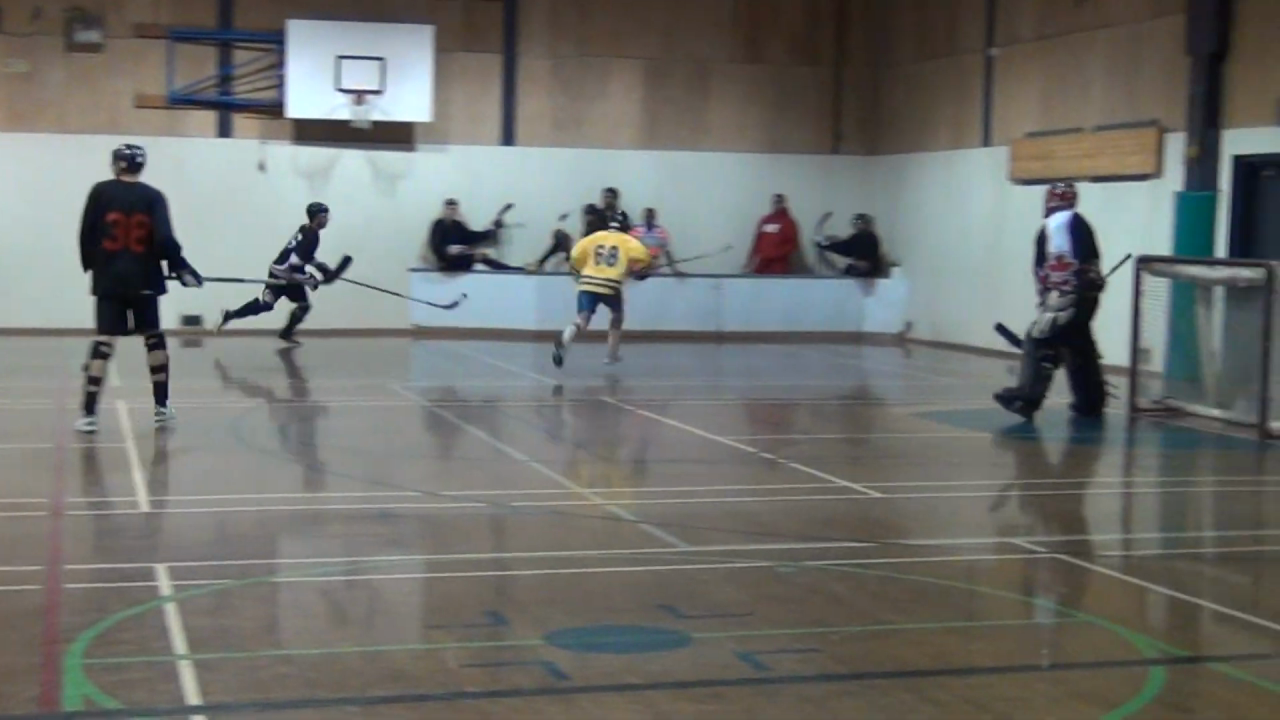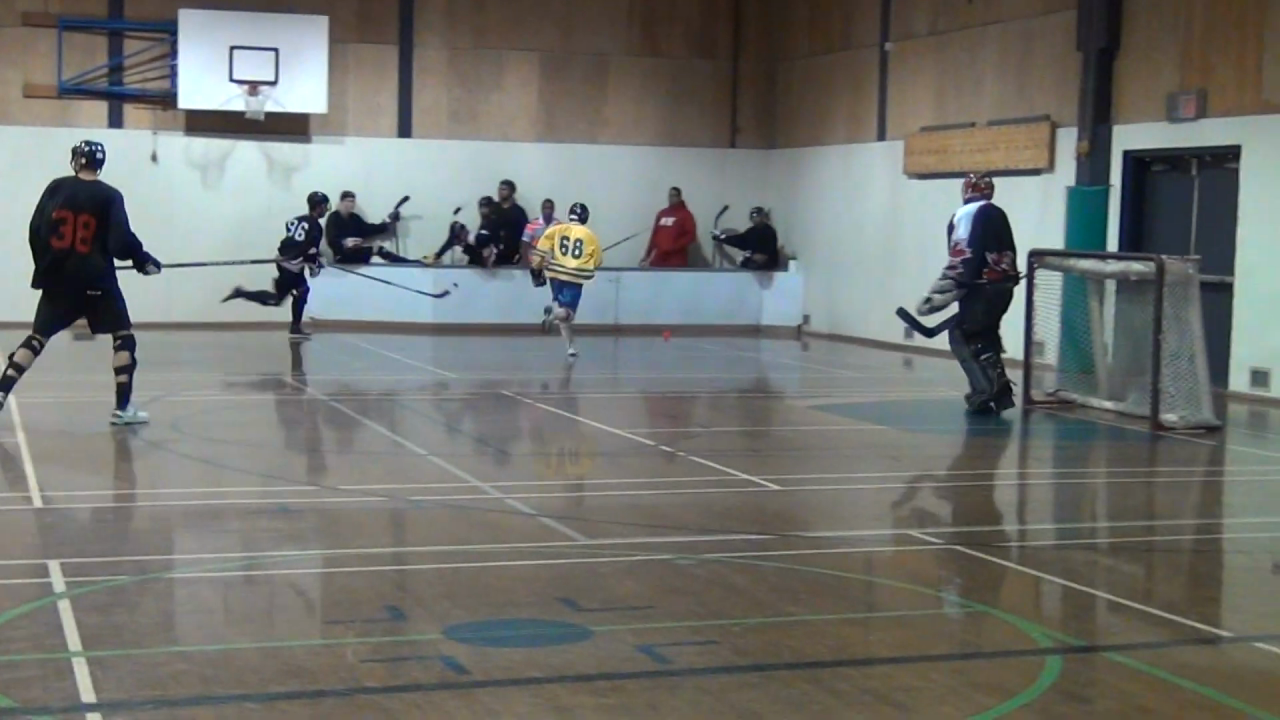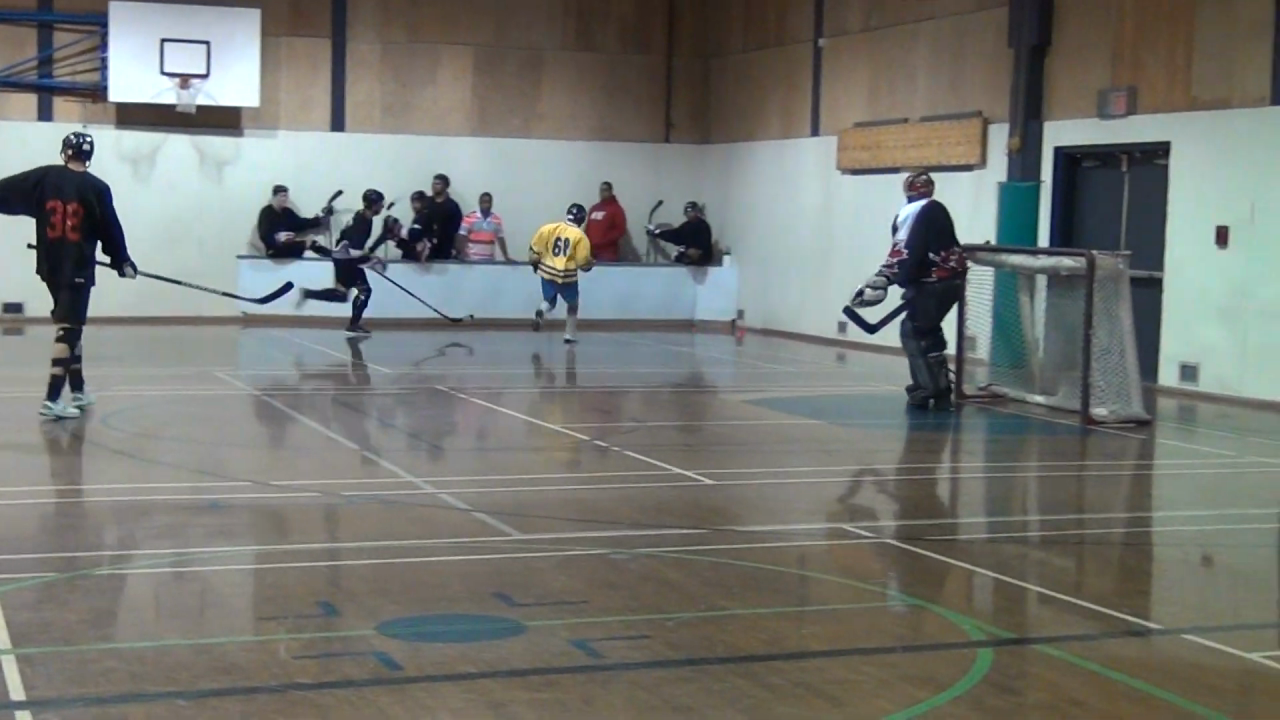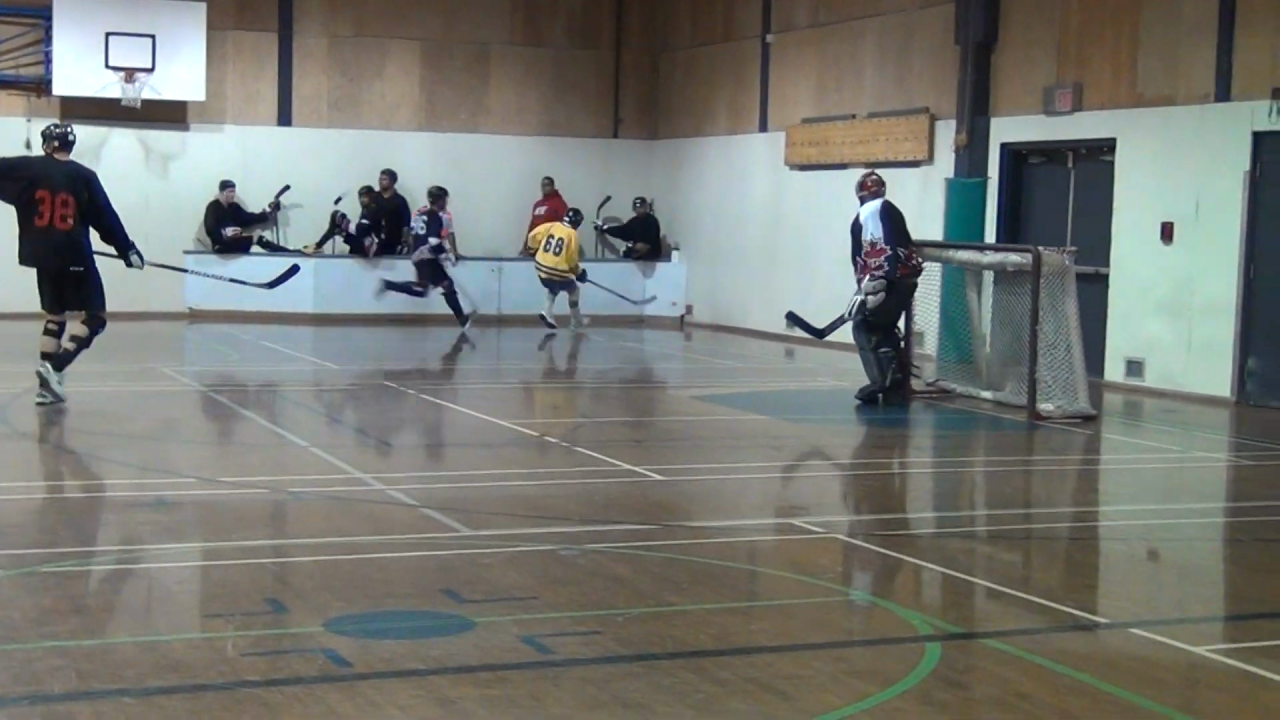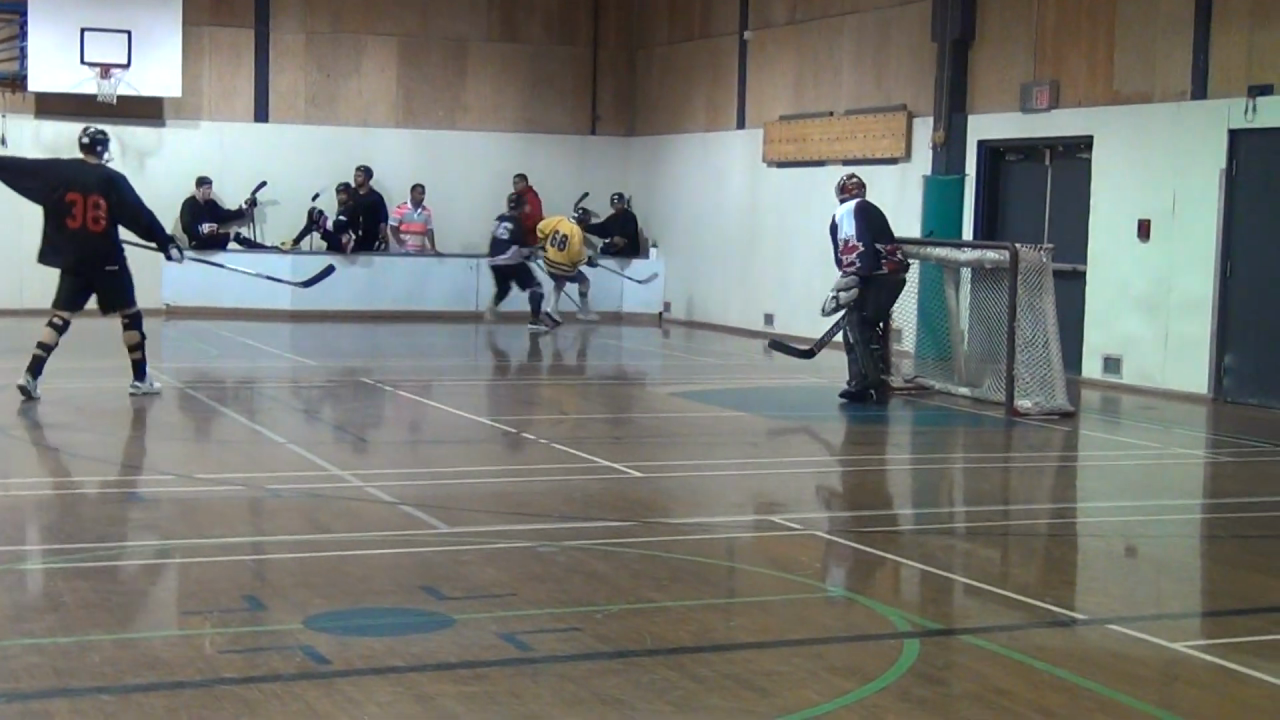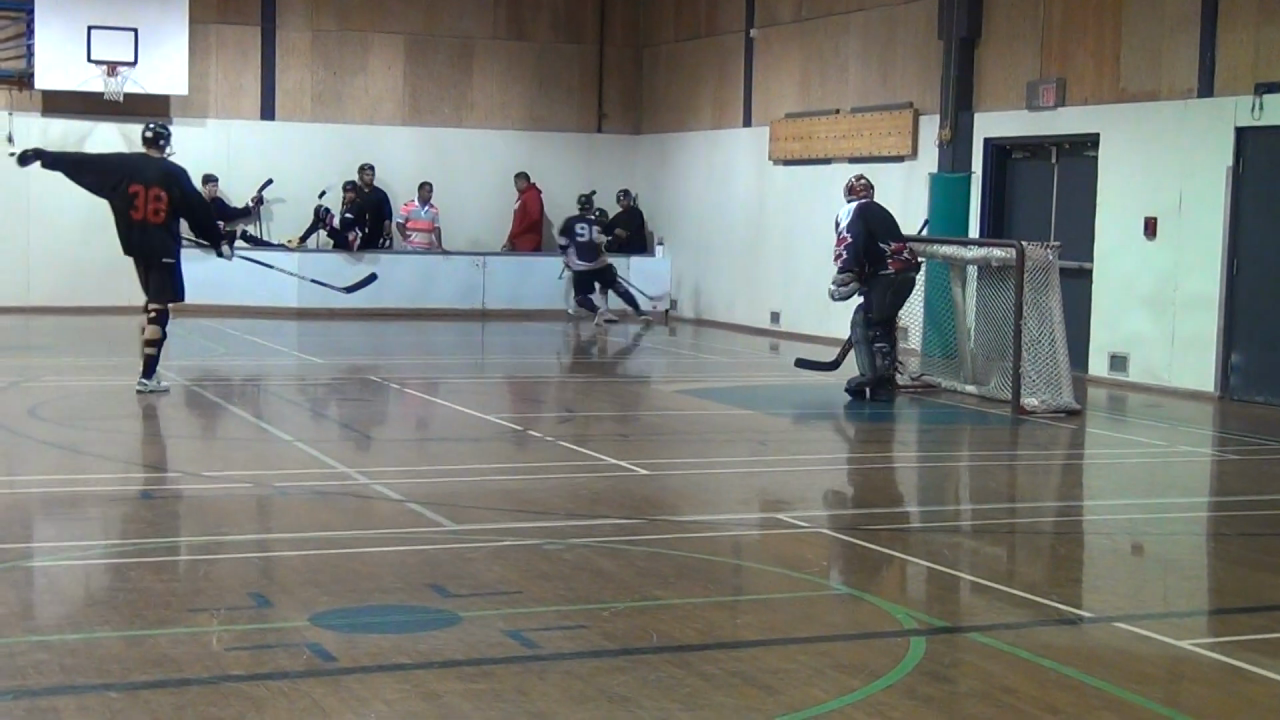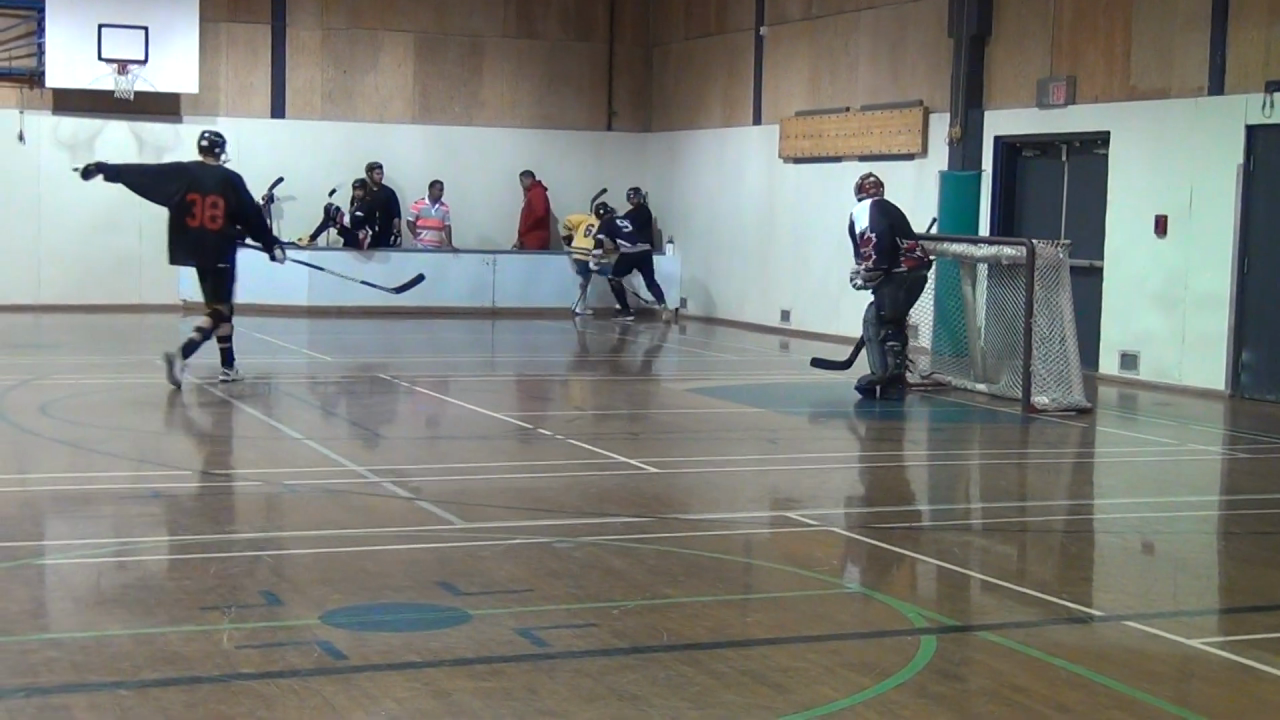
dt=0.3s
person 1, frame 1
left shoulder: (101, 191)
right shoulder: (154, 197)
left elbow: (87, 234)
right elbow: (164, 239)
left wrist: (93, 264)
right wrist: (182, 269)
left hip: (109, 279)
right hip: (143, 279)
left knee: (104, 340)
right knee: (153, 336)
left ankle: (89, 414)
right ankle: (161, 406)
person 1, frame 2
left shoulder: (57, 187)
right shoulder: (109, 196)
left elbow: (36, 229)
right elbow: (121, 240)
left wrist: (46, 262)
right wrist: (144, 260)
left hip: (57, 276)
right hip: (95, 279)
left knee: (38, 337)
right knee: (123, 337)
right ankle: (122, 408)
person 1, frame 3
left shoulder: (45, 176)
right shoulder: (97, 188)
right elbow: (110, 229)
right wrist: (122, 261)
left hip: (51, 264)
right hip: (77, 267)
left knee: (65, 325)
right knee: (69, 329)
left ankle: (78, 391)
right ankle: (52, 400)
person 1, frame 4
left shoulder: (29, 168)
right shoulder: (84, 177)
right elbow: (106, 217)
right wrist: (127, 249)
left hip: (44, 257)
right hip: (75, 257)
left knee: (55, 318)
right knee: (95, 317)
left ankle: (46, 387)
right ankle: (54, 367)
person 1, frame 5
left shoulder: (60, 172)
right shoulder: (113, 179)
right elbow: (139, 215)
right wrist: (167, 243)
left hip: (72, 259)
right hip: (107, 258)
left knee: (61, 315)
right knee: (130, 314)
left ankle: (32, 375)
right ankle: (140, 379)
person 1, frame 6
left shoulder: (123, 164)
right shoulder: (176, 173)
left elbow: (80, 161)
right elbow: (198, 211)
left wrist: (41, 155)
right wrist: (218, 240)
left hip: (138, 247)
right hip: (164, 249)
left knee: (156, 304)
right knee: (158, 309)
left ankle: (146, 367)
right ankle: (147, 377)
person 1, frame 7
left shoulder: (181, 173)
right shoulder: (231, 180)
left elbow: (142, 172)
right elbow: (252, 216)
left wrist: (104, 168)
right wrist: (272, 244)
left hip: (197, 251)
right hip: (220, 253)
left knee: (221, 307)
right knee: (218, 311)
left ankle: (228, 366)
right ankle: (180, 355)
person 2, frame 1
left shoulder: (1058, 223)
right shoulder: (1078, 223)
left elbow: (1062, 265)
left wrist: (1058, 304)
left hip: (1070, 296)
right hip: (1086, 294)
left knee: (1041, 342)
right knee: (1079, 346)
left ankle: (1027, 397)
right ankle: (1091, 402)
person 2, frame 2
left shoulder: (967, 214)
right shoulder: (997, 214)
left elbow: (962, 255)
left wrist: (943, 290)
left hip: (983, 286)
right hip: (1001, 285)
left knee: (965, 338)
right knee: (984, 337)
left ankle: (996, 393)
right ankle: (990, 393)
person 2, frame 3
left shoulder: (912, 213)
right shoulder: (938, 210)
left elbow: (902, 254)
left wrist: (876, 285)
left hip: (932, 284)
right hip: (949, 280)
left knee: (917, 333)
right knee: (926, 331)
left ankle: (934, 391)
right ankle: (932, 385)
person 2, frame 4
left shoulder: (870, 211)
right shoulder: (889, 209)
left elbow: (877, 252)
left wrist: (870, 289)
right wrist: (871, 287)
left hip: (892, 280)
right hip: (902, 278)
left knee: (866, 328)
right knee: (883, 329)
left ankle: (883, 385)
right ankle: (896, 384)
person 2, frame 5
left shoulder: (847, 211)
right shoulder: (870, 210)
left elbow: (854, 249)
left wrist: (844, 287)
right wrist: (853, 285)
left hip: (880, 276)
right hip: (891, 274)
left knee: (859, 324)
right knee: (867, 325)
left ankle: (870, 383)
right ankle: (876, 383)
person 2, frame 6
left shoulder: (851, 211)
right shoulder: (879, 211)
left elbow: (849, 243)
left wrist: (844, 279)
left hip: (889, 276)
right hip: (904, 272)
left knee: (865, 323)
right knee: (880, 324)
left ankle: (872, 377)
right ankle: (884, 382)
person 2, frame 7
left shoulder: (864, 209)
right shoulder: (888, 209)
left elbow: (874, 238)
left wrist: (869, 273)
right wrist: (866, 272)
left hip: (901, 274)
right hip: (914, 271)
left knee: (877, 320)
right knee: (891, 322)
left ankle: (884, 376)
right ankle: (894, 379)
